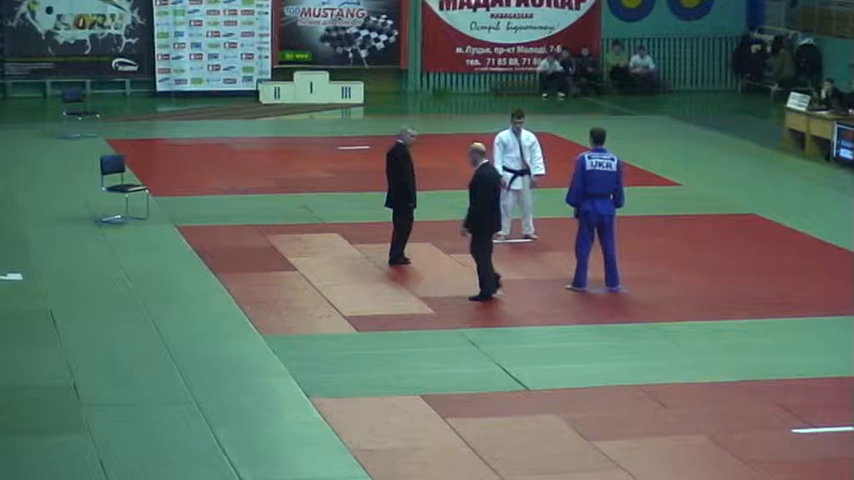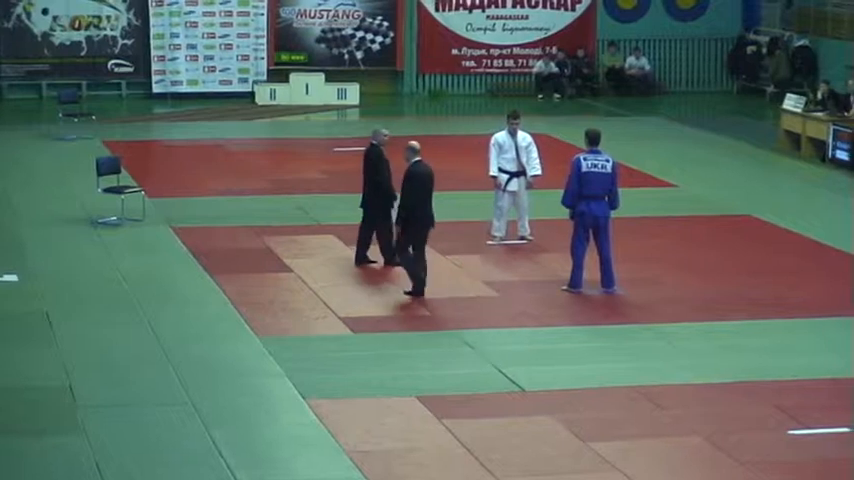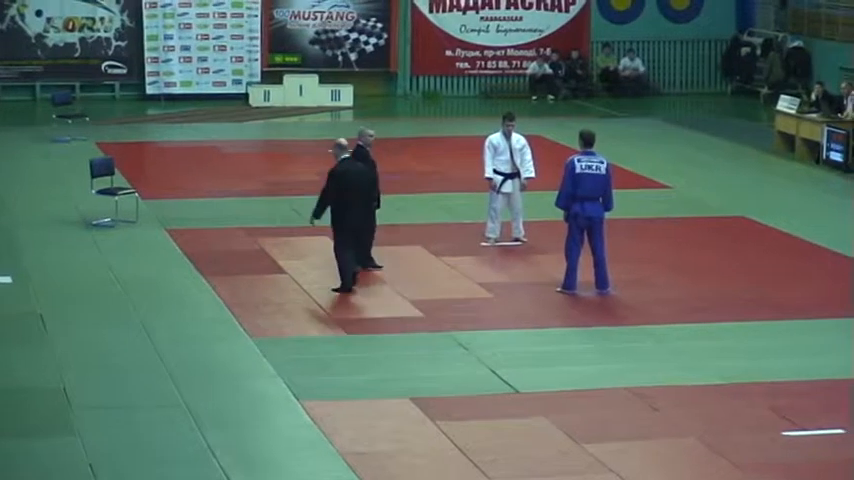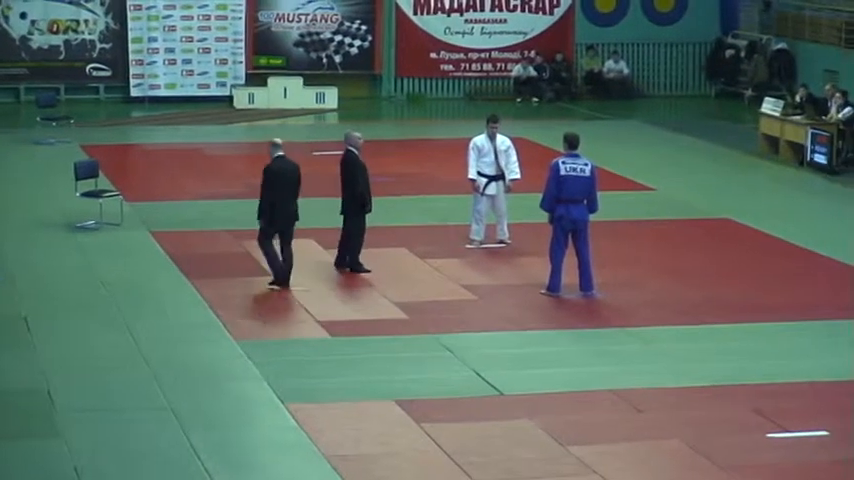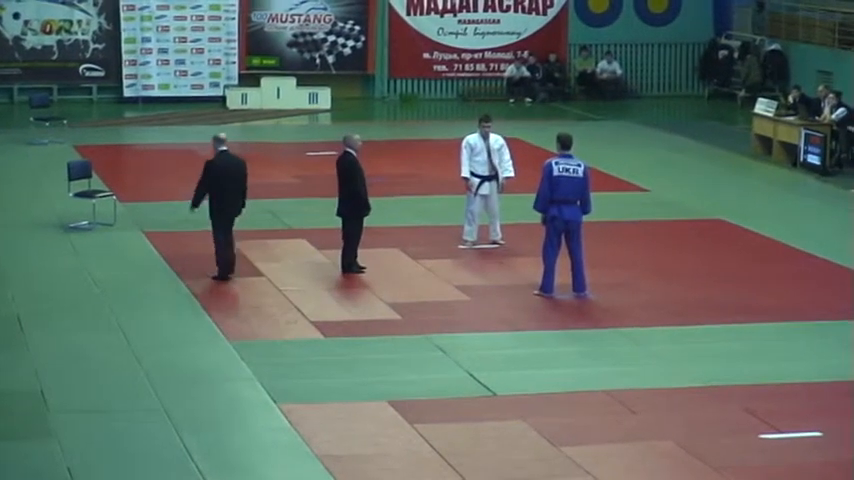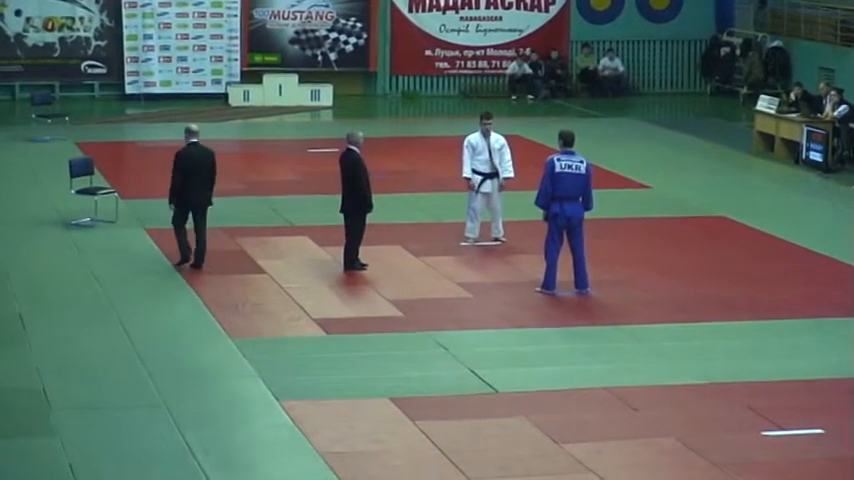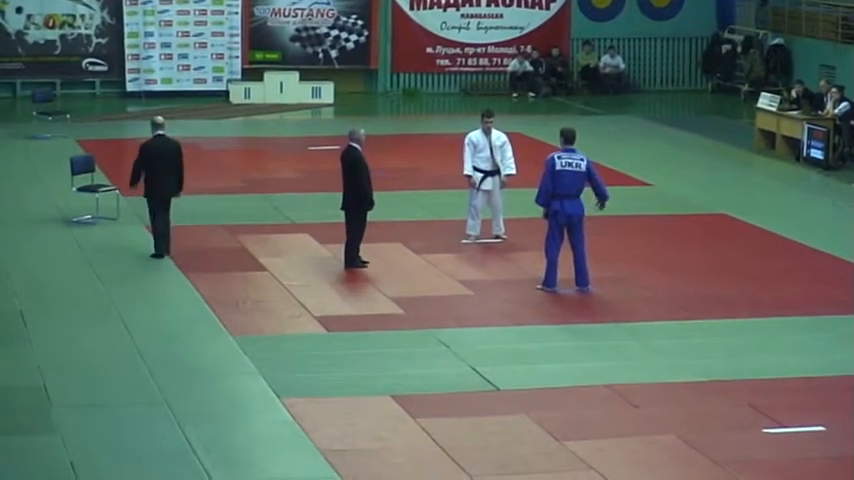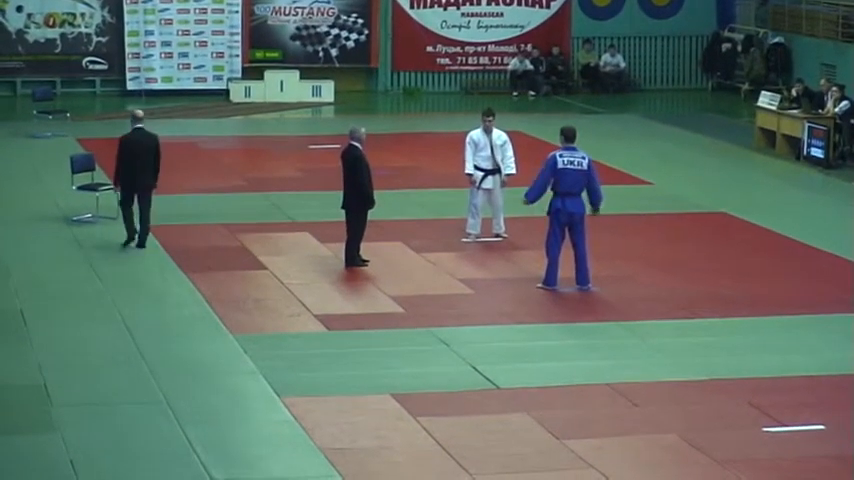
dt=0.5s
person 1, frame 1
left shoulder: (584, 158)
right shoulder: (615, 160)
left elbow: (577, 185)
right elbow: (619, 187)
left wrist: (575, 204)
right wrist: (617, 205)
left hip: (588, 206)
right hip: (607, 207)
left knee: (583, 245)
right knee: (609, 246)
left ankle: (580, 283)
right ankle: (613, 283)
person 1, frame 2
left shoulder: (579, 160)
right shoulder: (610, 161)
left elbow: (572, 186)
right elbow: (613, 189)
left wrist: (570, 206)
right wrist: (611, 207)
left hip: (583, 208)
right hip: (602, 208)
left knee: (579, 247)
right knee: (604, 248)
left ankle: (575, 284)
right ankle: (609, 284)
person 1, frame 3
left shoulder: (573, 162)
right shoulder: (604, 163)
left elbow: (566, 188)
right elbow: (608, 190)
left wrist: (565, 208)
right wrist: (605, 208)
left hip: (577, 209)
right hip: (596, 210)
left knee: (573, 248)
right knee: (598, 249)
left ankle: (569, 286)
right ankle: (603, 286)
person 1, frame 4
left shoulder: (557, 164)
right shoulder: (588, 165)
left elbow: (551, 190)
right elbow: (592, 192)
left wrist: (549, 210)
right wrist: (590, 211)
left hip: (562, 211)
right hip: (581, 212)
left knee: (557, 250)
right knee: (583, 251)
left ankle: (554, 288)
right ankle: (587, 288)
person 1, frame 5
left shoulder: (550, 165)
right shoulder: (581, 166)
left elbow: (544, 191)
right elbow: (585, 194)
left wrist: (543, 212)
right wrist: (583, 212)
left hip: (555, 212)
right hip: (574, 213)
left knee: (550, 252)
right knee: (576, 252)
left ankle: (547, 289)
right ankle: (580, 289)
person 1, frame 6
left shoulder: (553, 161)
right shoulder: (584, 163)
left elbow: (546, 187)
right elbow: (587, 190)
left wrist: (545, 208)
right wrist: (584, 209)
left hip: (557, 209)
right hip: (576, 210)
left knee: (553, 248)
right knee: (578, 249)
left ankle: (549, 286)
right ankle: (582, 286)
person 1, frame 7
left shoulder: (553, 159)
right shoulder: (584, 160)
left elbow: (546, 185)
right elbow: (596, 183)
left wrist: (545, 206)
right wrist: (602, 198)
left hip: (558, 206)
right hip: (576, 207)
left knee: (553, 246)
right knee: (578, 246)
left ankle: (550, 283)
right ankle: (583, 283)
person 1, frame 8
left shoulder: (555, 157)
right shoulder: (585, 158)
left elbow: (542, 181)
right elbow: (593, 184)
left wrist: (529, 199)
right wrist: (596, 204)
left hip: (559, 204)
right hip: (577, 205)
left knee: (554, 244)
right knee: (579, 245)
left ankle: (550, 282)
right ankle: (583, 282)
person 2, frame 1
left shoulder: (481, 174)
right shoulder: (492, 170)
left elbow: (476, 203)
left wrist: (467, 225)
left hip: (483, 222)
right hip: (490, 219)
left knee: (482, 255)
right knee: (480, 252)
left ankle: (486, 291)
right ankle: (492, 280)
person 2, frame 2
left shoulder: (411, 171)
right shoulder: (427, 169)
left elbow: (406, 199)
left wrist: (399, 222)
left hip: (413, 220)
right hip: (426, 218)
left knee: (401, 250)
right knee: (419, 253)
left ankle: (418, 282)
right ankle: (418, 288)
person 2, frame 3
left shoulder: (337, 171)
right shoulder: (361, 168)
left elbow: (327, 195)
right elbow: (367, 192)
left wrist: (315, 215)
right wrist: (366, 213)
left hip: (342, 218)
right hip: (358, 217)
left knee: (341, 249)
right knee: (350, 247)
left ankle: (346, 284)
right ankle: (352, 275)
person 2, frame 4
left shoulder: (270, 168)
right shoulder: (295, 166)
left elbow: (266, 194)
left wrist: (261, 215)
left hip: (273, 214)
right hip: (291, 212)
left knee: (264, 241)
right knee: (286, 245)
left ankle: (279, 273)
right ankle: (284, 279)
person 2, frame 5
left shoulder: (212, 163)
right shoulder: (239, 162)
left elbow: (203, 185)
right elbow: (243, 184)
left wrist: (195, 204)
right wrist: (241, 203)
left hip: (219, 207)
right hip: (233, 206)
left knee: (220, 238)
right knee: (227, 235)
left ankle: (223, 272)
right ankle: (230, 266)
person 2, frame 6
left shoulder: (181, 154)
right shoulder: (209, 153)
left elbow: (176, 179)
right elbow: (213, 175)
left wrist: (172, 200)
left hip: (185, 197)
right hip: (203, 197)
left knee: (178, 224)
right knee: (200, 229)
left ankle: (186, 254)
right ankle: (199, 261)
person 2, frame 7
left shoulder: (146, 146)
right shoulder: (175, 144)
left elbow: (138, 167)
right elbow: (180, 168)
left wrist: (133, 183)
right wrist: (179, 187)
left hip: (153, 189)
right hip: (170, 187)
left knee: (156, 218)
right knee: (165, 216)
left ankle: (160, 250)
right ankle: (166, 247)
person 2, frame 8
left shoulder: (125, 139)
right shoulder: (153, 138)
left elbow: (120, 162)
right elbow: (157, 160)
left wrist: (117, 182)
right wrist: (155, 177)
left hip: (129, 180)
right hip: (147, 180)
left knee: (126, 206)
right knee: (145, 210)
left ankle: (131, 233)
right ankle: (142, 239)
person 3, frame 1
left shoulder: (393, 150)
right shoulder: (403, 151)
right elbow: (406, 177)
left wrist: (394, 189)
right wrist: (410, 198)
left hip: (396, 194)
right hip: (403, 196)
left knee: (400, 225)
right knee: (404, 226)
left ankle: (397, 254)
right ankle: (396, 257)
person 3, frame 2
left shoulder: (371, 150)
right shoulder: (376, 152)
right elbow: (381, 177)
left wrist: (390, 193)
right wrist: (391, 194)
left hip: (371, 196)
right hip: (378, 197)
left knee: (368, 227)
right knee: (384, 228)
left ankle: (361, 257)
right ankle: (389, 258)
person 3, frame 3
left shoulder: (359, 152)
right shoulder: (361, 153)
left wrist: (373, 196)
right wrist: (373, 198)
left knee: (363, 227)
right knee: (367, 228)
left ankle: (358, 258)
right ankle: (365, 260)
person 3, frame 4
left shoulder: (348, 156)
right shoulder: (352, 159)
right elbow: (357, 183)
left wrist: (364, 201)
right wrist: (365, 202)
left hip: (351, 201)
right hip: (356, 202)
left knee: (349, 232)
right knee: (357, 233)
left ankle: (342, 261)
right ankle: (354, 264)
person 3, frame 5
left shoulder: (343, 158)
right shoulder: (351, 161)
right elbow: (357, 186)
right wrist: (365, 204)
left hip: (347, 203)
right hip: (354, 204)
left knee: (351, 234)
right knee: (352, 234)
left ankle: (350, 262)
right ankle: (348, 265)
person 3, frame 6
left shoulder: (346, 155)
right shoulder: (355, 158)
right elbow: (361, 183)
right wrist: (368, 202)
left hip: (350, 201)
right hip: (357, 202)
left knee: (353, 232)
right knee: (355, 232)
left ankle: (352, 259)
right ankle: (350, 262)
person 3, frame 7
left shoulder: (347, 152)
right shoulder: (356, 156)
right elbow: (362, 181)
right wrist: (369, 199)
left hip: (351, 198)
right hip: (358, 200)
left knee: (354, 230)
right knee: (356, 230)
left ankle: (353, 256)
right ankle: (351, 260)
person 3, frame 8
left shoulder: (347, 151)
right shoulder: (357, 155)
right elbow: (362, 180)
right wrist: (369, 198)
left hip: (351, 197)
right hip: (358, 199)
left knee: (355, 228)
right knee: (356, 229)
left ankle: (354, 255)
right ankle: (351, 259)
person 4, frame 1
left shoulder: (530, 137)
right shoulder: (502, 137)
left elbow: (536, 156)
right elbow: (498, 157)
left wrist: (535, 175)
right wrist: (500, 176)
left hip: (525, 176)
right hip: (509, 176)
left knee: (527, 205)
right knee: (506, 206)
left ankle: (528, 232)
right ankle: (502, 232)
person 4, frame 2
left shoulder: (526, 137)
right shoulder: (498, 138)
left elbow: (533, 157)
right elbow: (493, 158)
left wrist: (531, 175)
right wrist: (495, 177)
left hip: (521, 177)
right hip: (504, 177)
left knee: (523, 206)
right knee: (501, 206)
left ankle: (524, 233)
right ankle: (498, 234)
person 4, frame 3
left shoulder: (520, 140)
right shoulder: (492, 139)
left elbow: (526, 159)
right elbow: (488, 160)
left wrist: (525, 177)
right wrist: (490, 179)
left hip: (515, 178)
right hip: (499, 178)
left knee: (517, 208)
right knee: (495, 208)
left ankle: (518, 234)
right ankle: (492, 235)
person 4, frame 4
left shoulder: (505, 141)
right shoulder: (477, 141)
left elbow: (512, 160)
right elbow: (472, 161)
left wrist: (510, 179)
right wrist: (474, 180)
left hip: (499, 181)
right hip: (483, 180)
left knee: (501, 210)
right knee: (479, 210)
left ankle: (502, 236)
right ankle: (476, 238)
person 4, frame 5
left shoulder: (498, 140)
right shoulder: (469, 140)
left elbow: (505, 159)
right elbow: (465, 160)
left wrist: (504, 177)
right wrist: (467, 179)
left hip: (492, 181)
right hip: (476, 180)
left knee: (494, 211)
right knee: (472, 211)
left ankle: (496, 237)
right ankle: (469, 238)
person 4, frame 6
left shoulder: (499, 140)
right shoulder: (471, 140)
left elbow: (506, 159)
right elbow: (467, 160)
left wrist: (504, 178)
right wrist: (468, 179)
left hip: (494, 179)
right hip: (478, 179)
left knee: (496, 208)
right knee: (474, 208)
left ankle: (498, 235)
right ankle: (471, 235)
person 4, frame 7
left shoulder: (501, 137)
right shoulder: (472, 137)
left elbow: (507, 156)
right elbow: (468, 157)
left wrist: (506, 175)
right wrist: (469, 176)
left hip: (495, 176)
right hip: (479, 176)
left knee: (497, 206)
right knee: (475, 205)
left ankle: (498, 232)
right ankle: (472, 233)
person 4, frame 8
left shoulder: (502, 136)
right shoulder: (473, 136)
left elbow: (508, 156)
right elbow: (469, 156)
left wrist: (506, 174)
right wrist: (470, 174)
left hip: (496, 175)
right hip: (479, 174)
left knee: (497, 204)
right knee: (475, 204)
left ankle: (499, 230)
right ankle: (473, 232)
